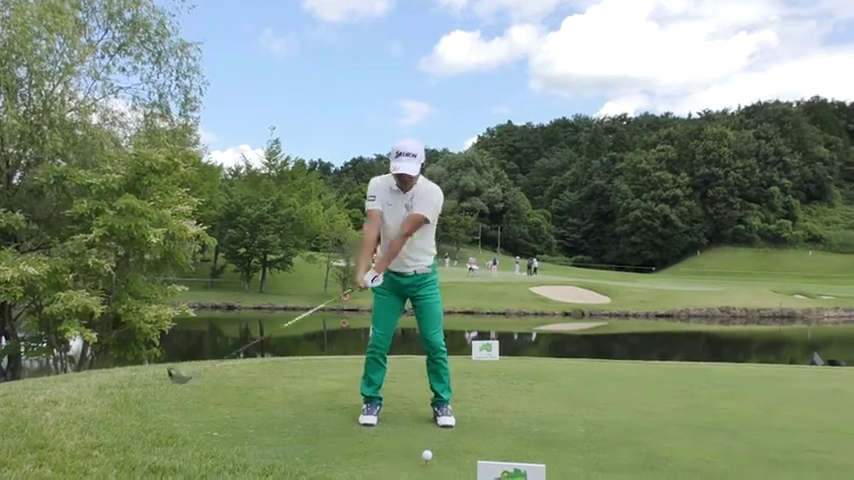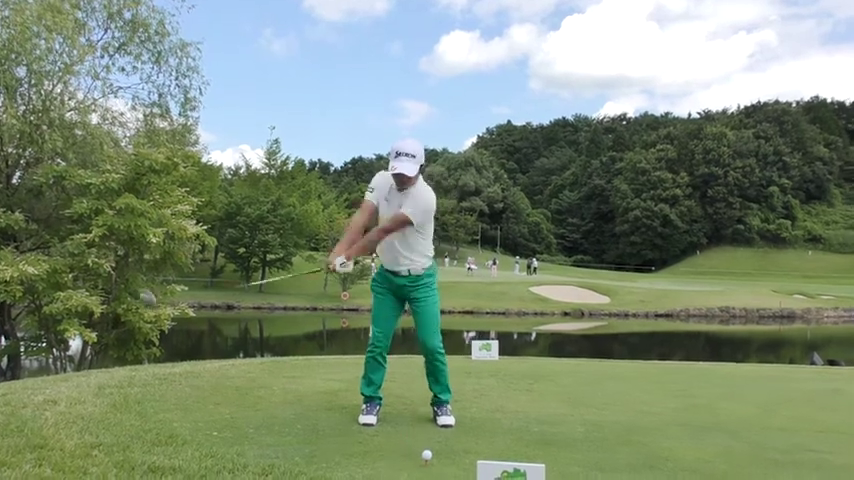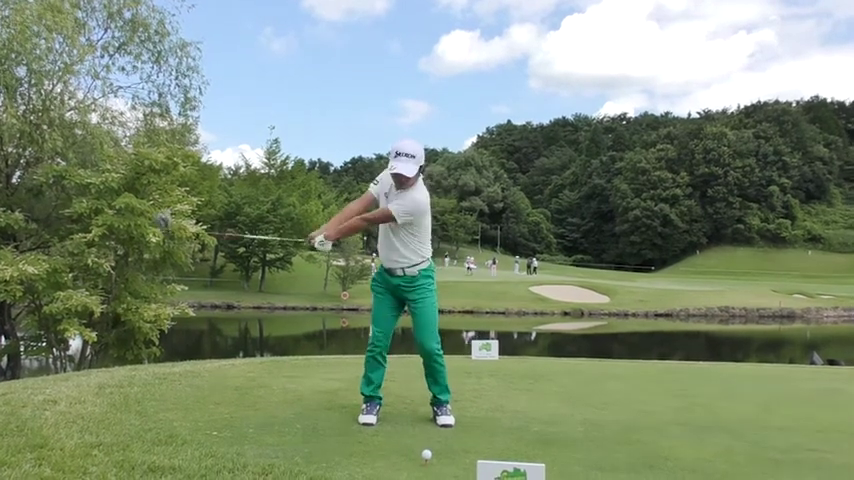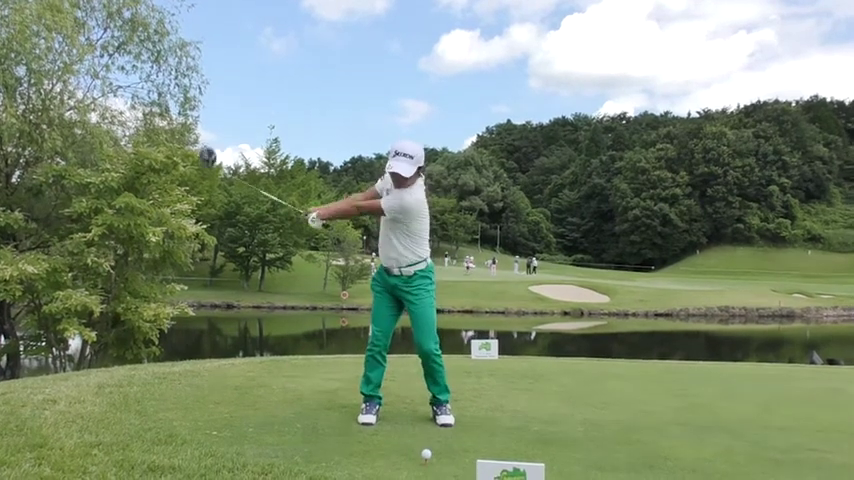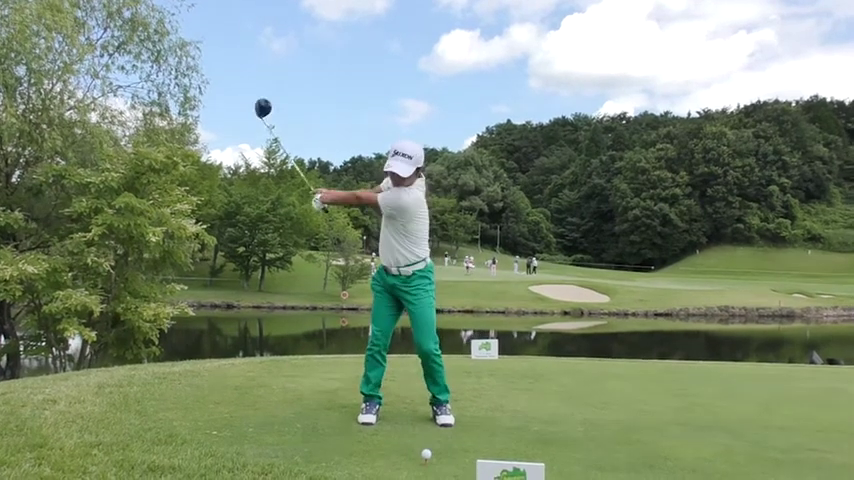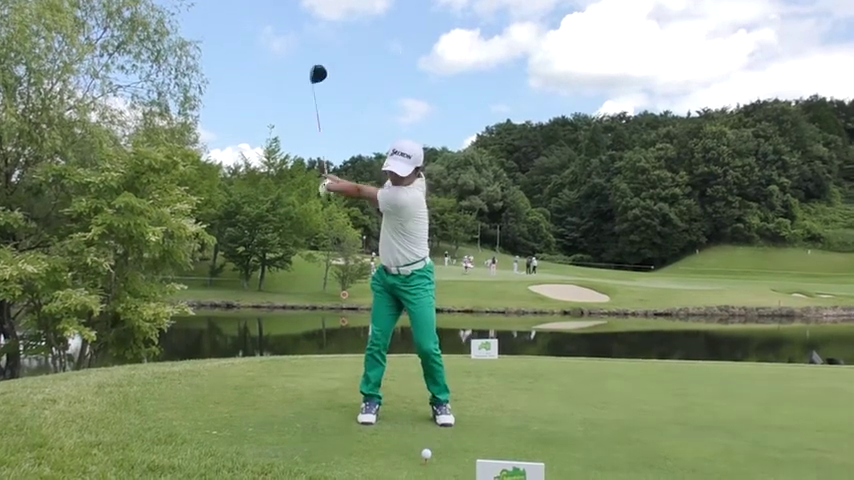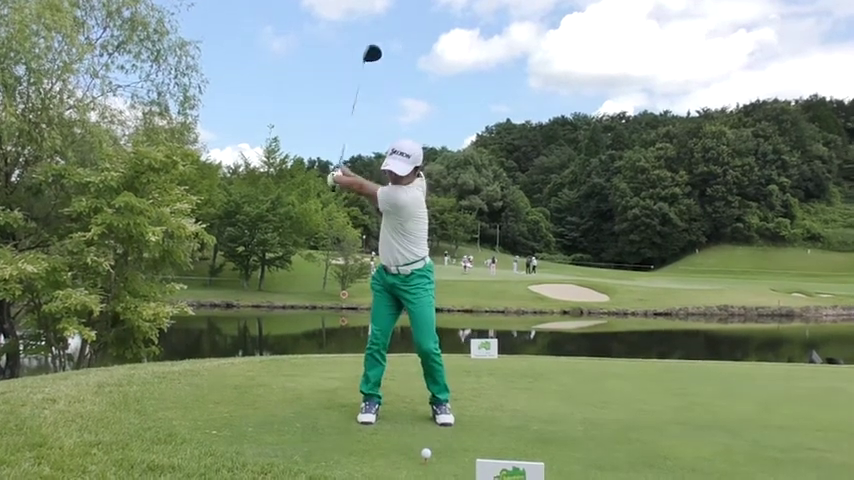
dt=0.1s
person 1, frame 1
left shoulder: (431, 193)
right shoulder: (378, 185)
left elbow: (404, 234)
right elbow: (371, 227)
left wrist: (377, 269)
right wrist: (363, 267)
left hip: (423, 278)
right hip: (390, 277)
left knee: (434, 343)
right knee: (379, 341)
left ankle: (441, 403)
right ankle: (371, 401)
person 1, frame 2
left shoulder: (424, 197)
right shoulder: (381, 180)
left elbow: (383, 231)
right elbow: (362, 216)
left wrist: (350, 255)
right wrist: (339, 249)
left hip: (421, 278)
right hip: (386, 276)
left knee: (431, 344)
right knee: (378, 342)
left ankle: (441, 403)
right ankle: (371, 401)
person 1, frame 3
left shoulder: (416, 199)
right shoulder: (387, 178)
left elbow: (368, 220)
right elbow: (358, 205)
left wrist: (331, 236)
right wrist: (326, 229)
left hip: (418, 279)
right hip: (387, 276)
left knee: (429, 344)
right knee: (378, 341)
left ankle: (441, 402)
right ankle: (371, 400)
person 1, frame 4
left shoulder: (410, 199)
right shoulder: (393, 178)
left elbow: (362, 208)
right elbow: (363, 196)
left wrist: (325, 215)
right wrist: (324, 209)
left hip: (416, 279)
right hip: (386, 275)
left knee: (427, 345)
right knee: (378, 341)
left ankle: (441, 402)
right ankle: (371, 400)
person 1, frame 5
left shoulder: (406, 198)
right shoulder: (399, 182)
left elbow: (362, 199)
right elbow: (372, 194)
left wrist: (329, 198)
right wrist: (331, 194)
left hip: (415, 278)
right hip: (386, 275)
left knee: (427, 345)
right knee: (377, 340)
left ankle: (440, 402)
right ankle: (371, 399)
person 1, frame 6
left shoulder: (404, 197)
right shoulder: (402, 181)
left elbow: (363, 192)
right elbow: (373, 191)
left wrist: (335, 186)
right wrist: (338, 183)
left hip: (415, 278)
right hip: (386, 275)
left knee: (427, 344)
right knee: (377, 340)
left ankle: (440, 402)
right ankle: (371, 399)
person 1, frame 7
left shoulder: (403, 197)
right shoulder: (416, 180)
left elbow: (365, 189)
right elbow: (376, 189)
left wrist: (339, 178)
right wrist: (347, 176)
left hip: (415, 278)
right hip: (386, 275)
left knee: (426, 344)
right knee: (377, 339)
left ankle: (440, 401)
right ankle: (371, 399)
